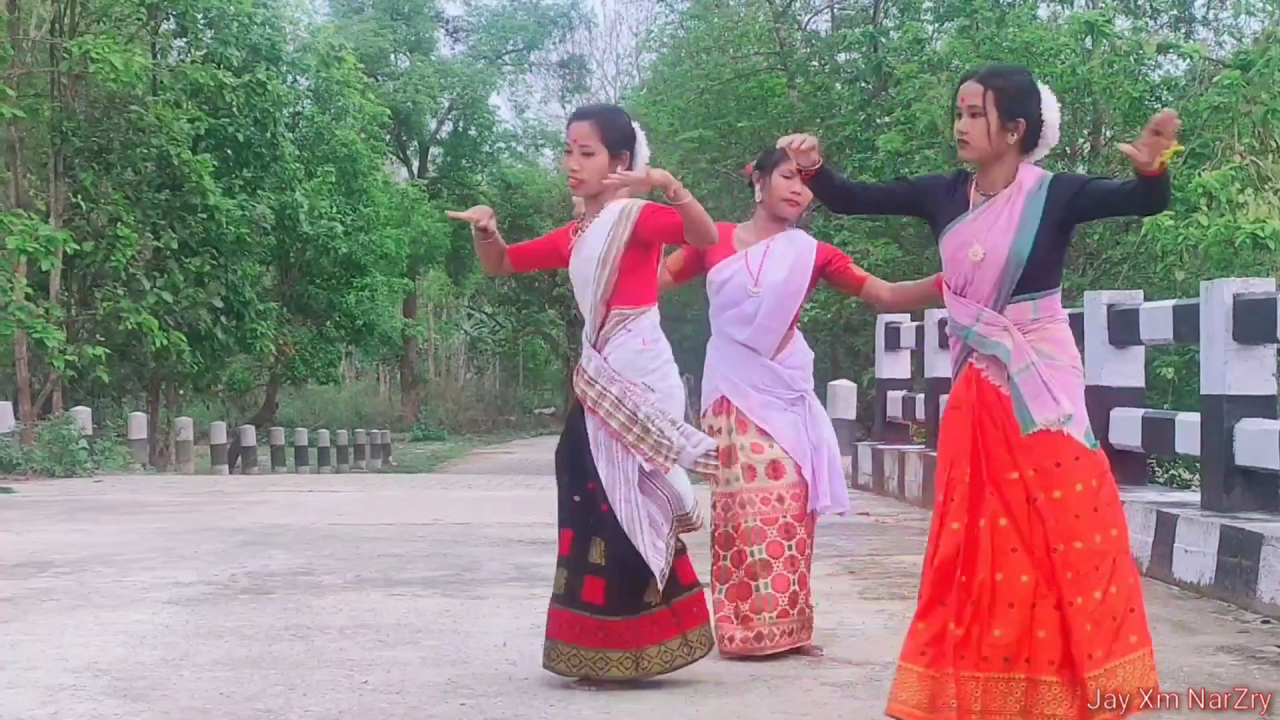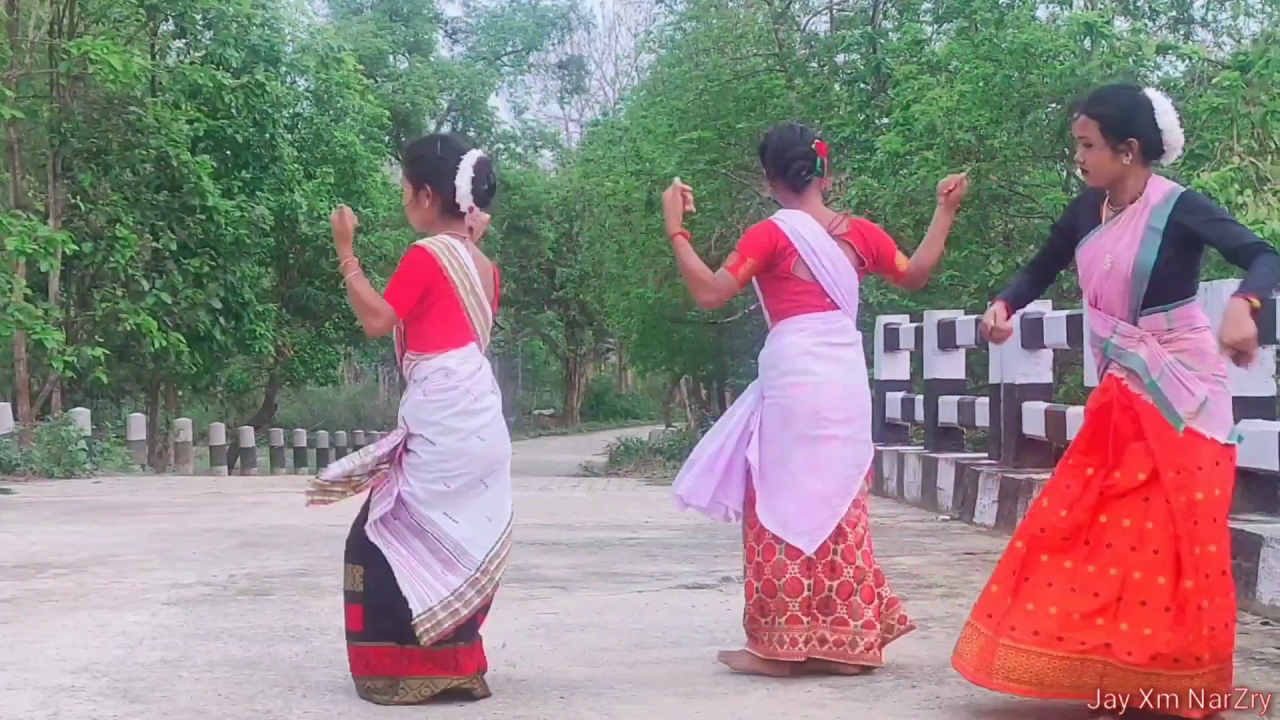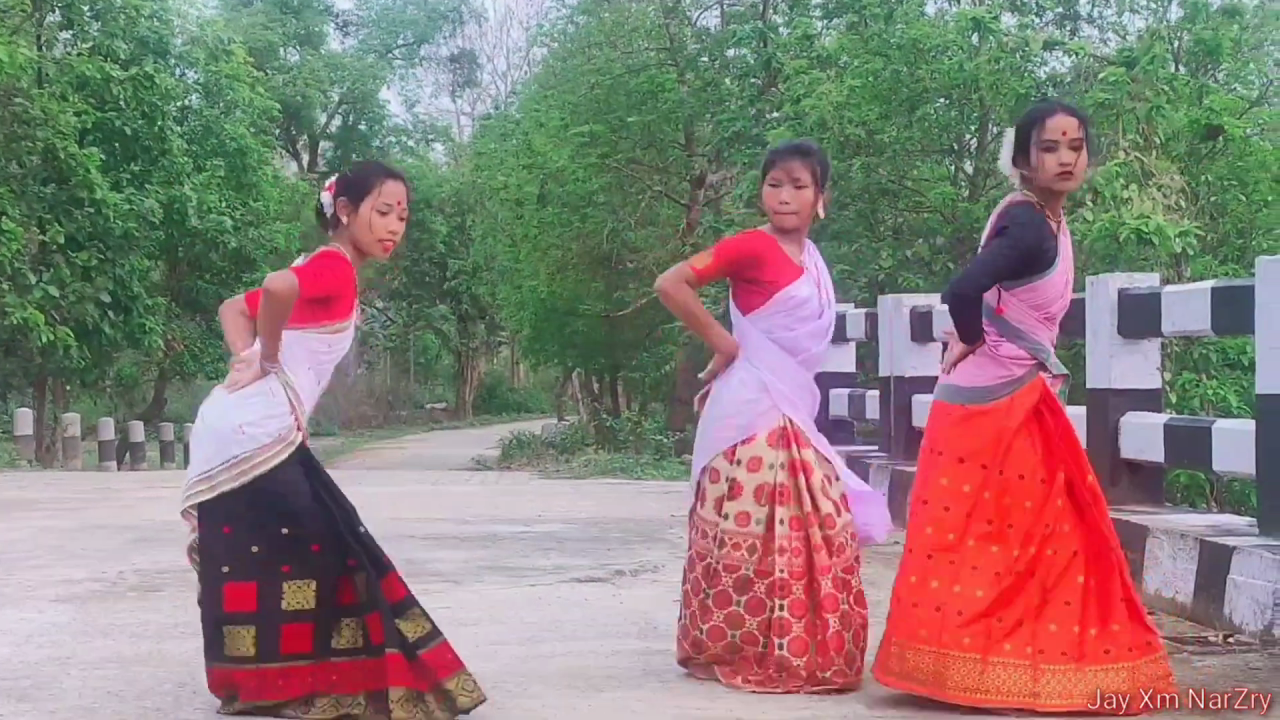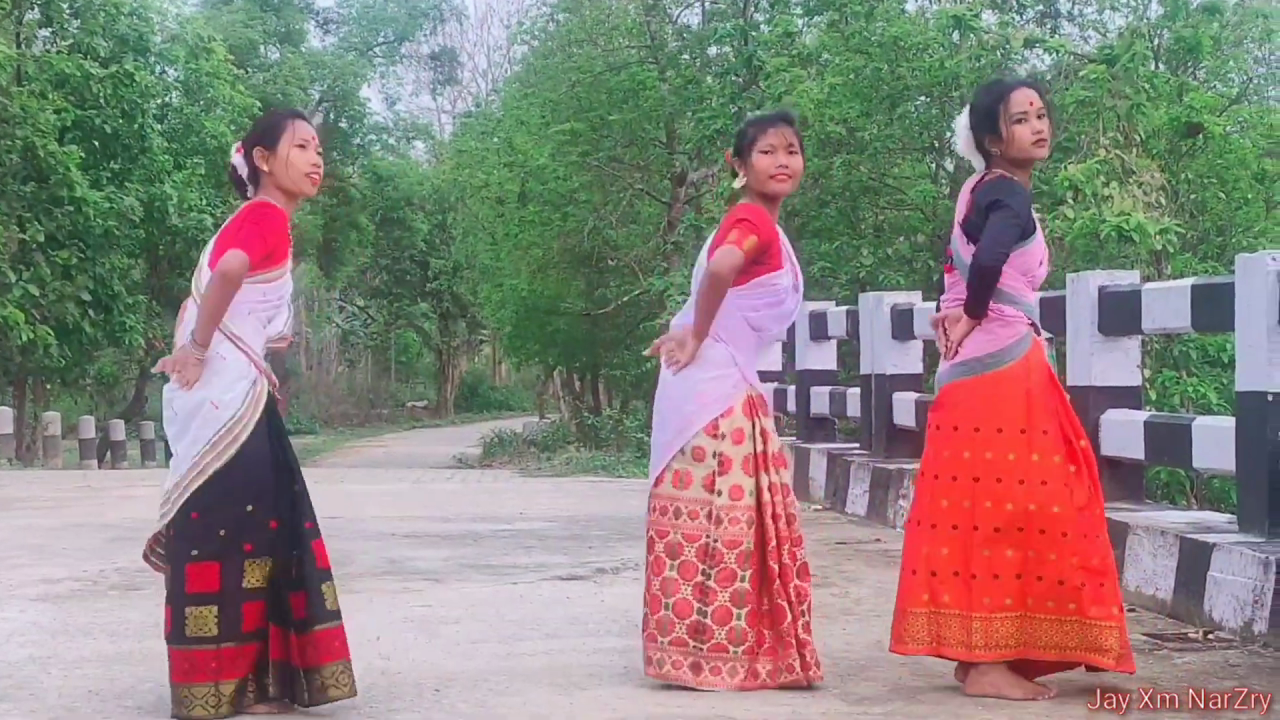
dt=1s
person 1, frame 1
left shoulder: (1053, 193)
right shoulder: (945, 194)
left elbow: (1142, 200)
right elbow: (846, 199)
left wrist: (1154, 162)
right wrist: (813, 166)
left hip: (1040, 389)
right hip: (976, 389)
left knee: (1067, 535)
right knee: (977, 538)
person 1, frame 2
left shoulder: (1182, 208)
right shoulder: (1085, 210)
right elbow: (1041, 270)
right wrist: (1004, 305)
left hip: (1181, 396)
right hip: (1120, 393)
left knee: (1178, 542)
right knee: (1087, 529)
person 1, frame 3
left shoulder: (1046, 220)
right shoulder: (1028, 227)
left elbow: (984, 288)
right elbow: (963, 291)
left wrist: (975, 340)
right wrist: (972, 341)
left hip: (1023, 399)
right hip: (994, 401)
left knee: (1054, 531)
right knee: (990, 541)
person 1, frame 4
left shoulder: (981, 191)
right shoulder: (1008, 193)
left elbow: (961, 262)
right elbow: (986, 263)
left wrist: (955, 315)
right wrist: (976, 316)
left hip: (984, 371)
right hip: (1002, 368)
left knee: (1004, 506)
right knee: (1011, 505)
left ankle: (987, 655)
right ankle: (987, 663)
person 2, frame 1
left shoulder: (642, 215)
right shoulder: (575, 234)
left elbow: (707, 238)
right elbow: (500, 265)
left wrist: (671, 185)
right wrist: (485, 228)
left hip: (636, 379)
right hip: (604, 382)
left knee: (624, 504)
right knee: (602, 502)
left ankle: (618, 650)
right ankle: (622, 643)
person 2, frame 2
left shoulder: (425, 256)
right shoulder: (477, 261)
left elbow: (378, 322)
left wrist: (346, 253)
left hip: (442, 421)
right hip: (472, 419)
left knee: (388, 536)
right knee: (440, 539)
left ankle: (412, 669)
right ankle: (449, 664)
person 2, frame 3
left shoulder: (318, 272)
right shoulder: (332, 266)
left elbow: (233, 308)
right elbow: (278, 286)
left wrist: (247, 358)
right wrist: (266, 360)
left hip: (252, 431)
right hip: (255, 435)
left knee: (327, 544)
right knee: (307, 546)
person 2, frame 4
left shoulder: (250, 224)
right shoulder: (265, 215)
left elbow: (197, 299)
right elbow: (230, 269)
left wrist: (188, 350)
right wrist: (197, 348)
left hip: (229, 398)
right hip: (226, 398)
left knee: (258, 531)
right knee: (237, 536)
person 3, frame 1
left shoulder: (813, 253)
right shoulder: (714, 240)
left elbow: (885, 293)
right elbow: (653, 279)
left wrist: (944, 283)
left hip: (784, 391)
right hip: (729, 391)
left knee: (786, 508)
right knee: (739, 510)
left ankle: (781, 626)
right ankle: (743, 627)
person 3, frame 2
left shoulder: (771, 233)
right shoulder: (859, 233)
left elbow: (709, 295)
right elbow: (915, 275)
left wrist: (674, 228)
right wrist: (946, 210)
left hip: (794, 385)
right hip: (844, 386)
left knee: (783, 512)
right knee: (835, 512)
left ankle: (782, 646)
right ankle: (846, 642)
person 3, frame 3
left shoulder: (813, 260)
right shoulder: (751, 247)
right elbow: (670, 284)
right wrist: (722, 341)
left hip: (795, 416)
right hip: (750, 413)
left knee: (828, 534)
right knee: (746, 538)
left ankle: (806, 657)
right ankle: (723, 655)
person 3, frame 4
left shoulder: (757, 225)
right shoulder: (754, 222)
left elbow: (719, 282)
right elbow: (720, 268)
left wrist: (687, 334)
right wrist: (698, 335)
left hip: (734, 390)
right hip: (714, 390)
left knee: (759, 519)
right knee: (719, 523)
left ankle: (755, 652)
right ankle: (713, 654)
